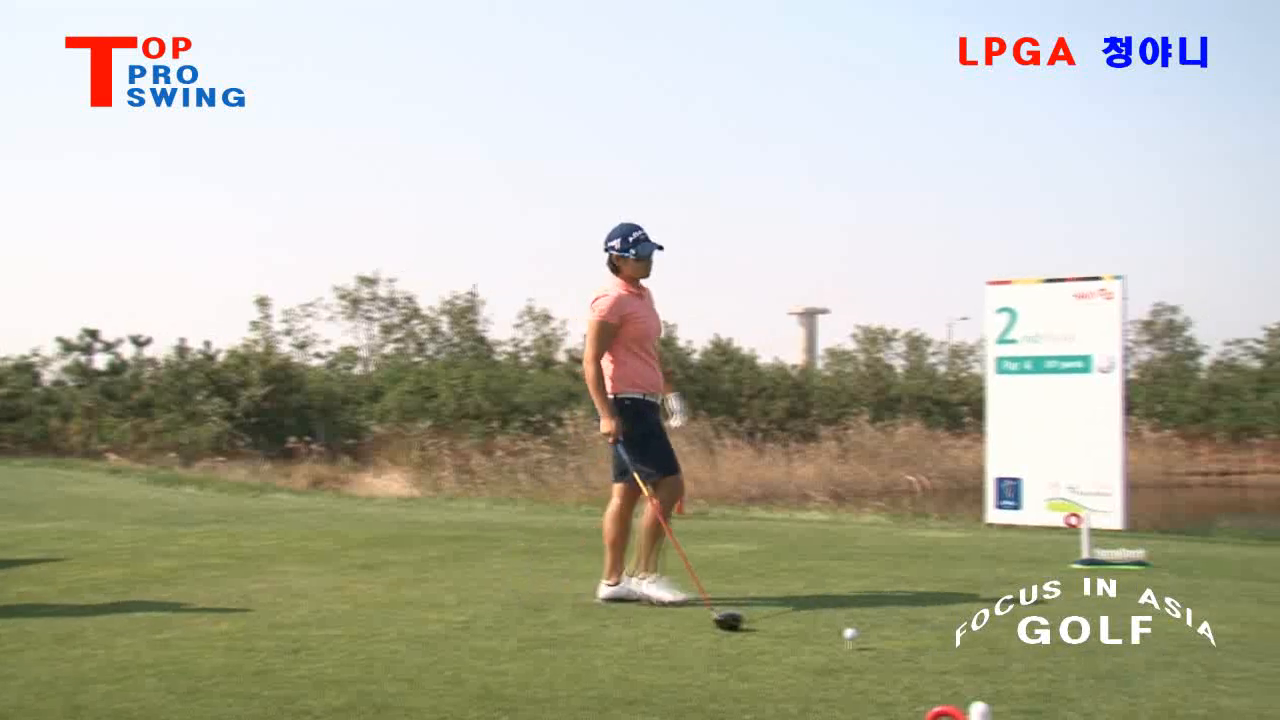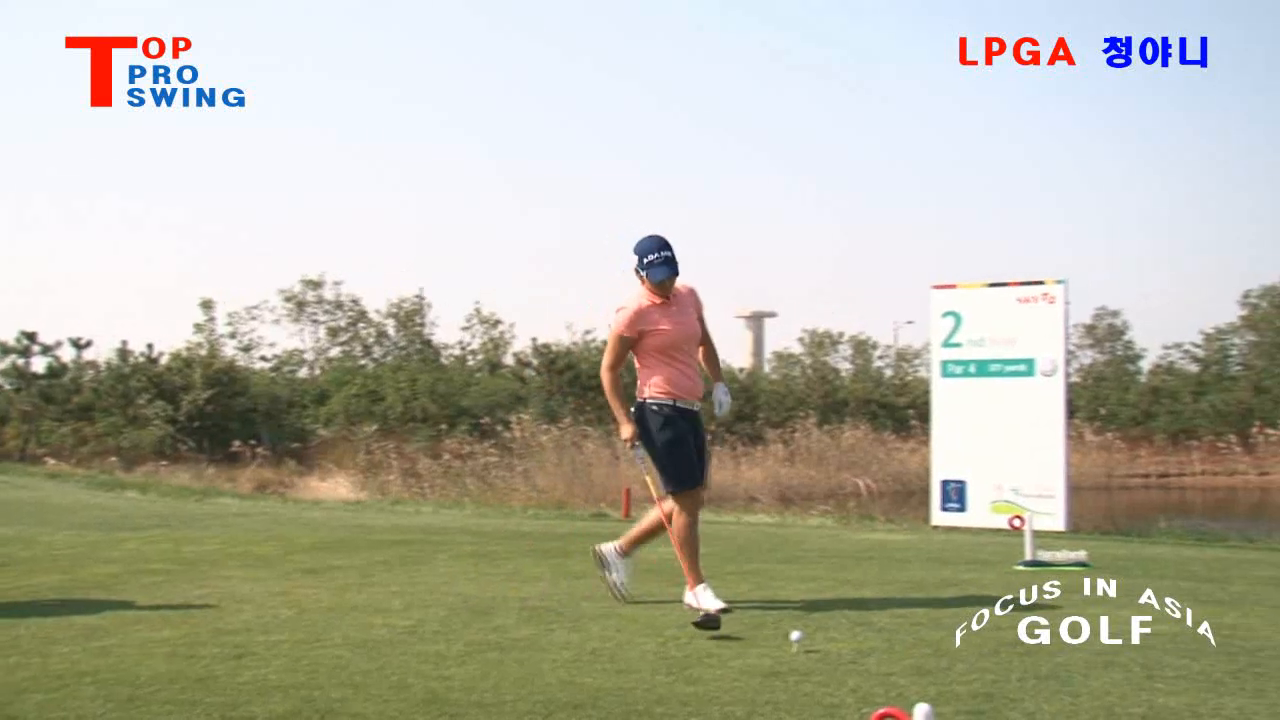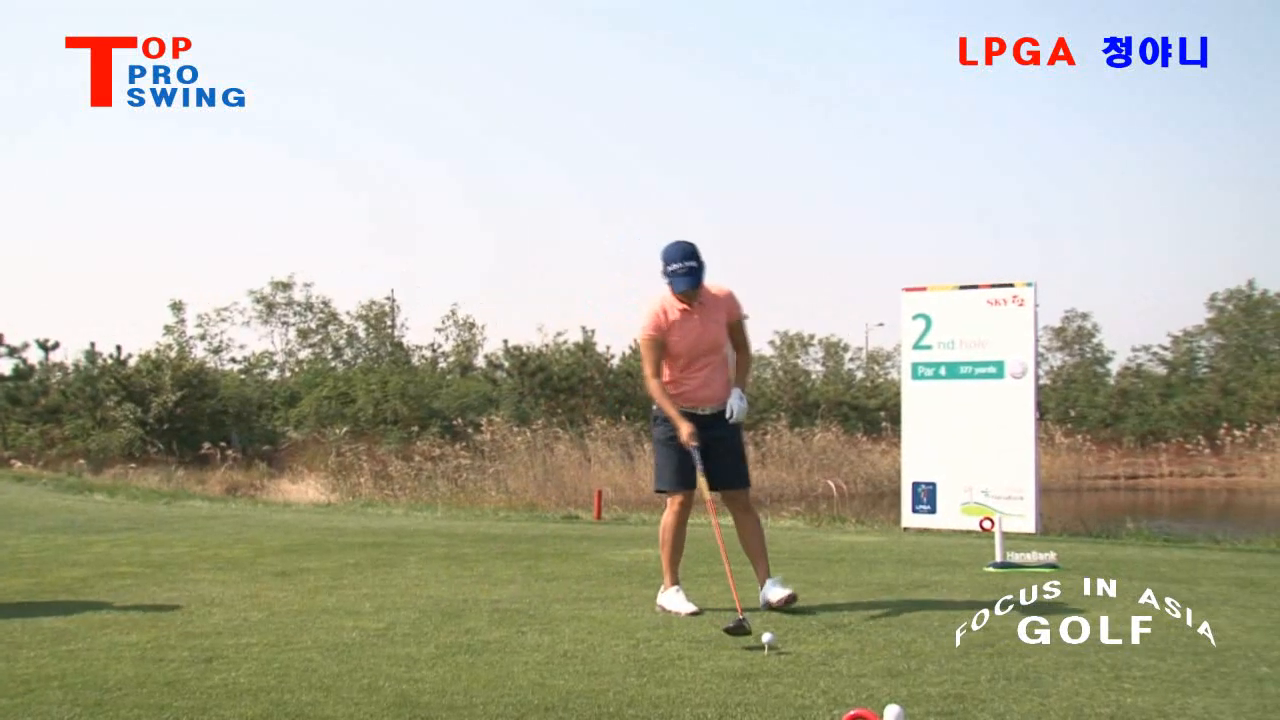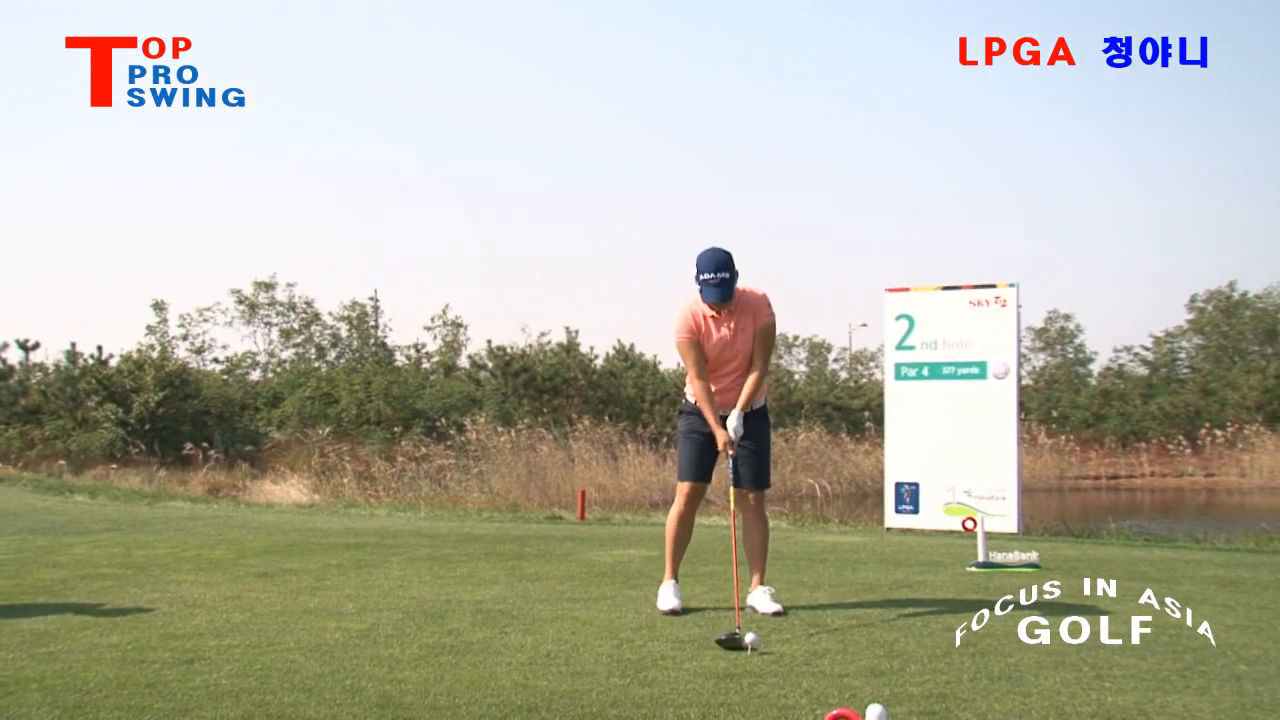
dt=0.4s
person 1, frame 1
left shoulder: (642, 295)
right shoulder: (612, 299)
right elbow: (591, 361)
left wrist: (669, 392)
right wrist: (606, 415)
left hip: (644, 406)
right hip: (627, 407)
left knee: (627, 494)
right knee: (668, 487)
left ankle: (613, 580)
right ankle: (645, 574)
person 1, frame 2
left shoulder: (688, 295)
right shoulder: (634, 313)
left elbow: (705, 343)
right elbow: (609, 369)
left wrist: (718, 382)
right wrist: (624, 420)
left hip: (690, 411)
right hip: (660, 413)
left knee: (682, 502)
right knee: (686, 501)
left ankle: (615, 551)
right ankle: (695, 585)
person 1, frame 3
left shoulder: (725, 301)
right shoulder: (657, 316)
left elbow: (741, 349)
right elbow: (654, 378)
left wrist: (737, 390)
right wrist: (680, 423)
left hip: (722, 415)
right hip: (675, 417)
left knee: (740, 500)
right knee: (678, 502)
left ankle: (767, 583)
right ankle: (669, 589)
person 1, frame 4
left shoulder: (759, 304)
right shoulder: (689, 318)
left elbow: (760, 365)
right elbow: (698, 378)
left wrist: (738, 413)
right wrist: (717, 429)
left hip: (750, 413)
right hip: (700, 413)
left knee: (753, 500)
right knee: (687, 495)
left ankle: (757, 589)
right ankle: (670, 583)
